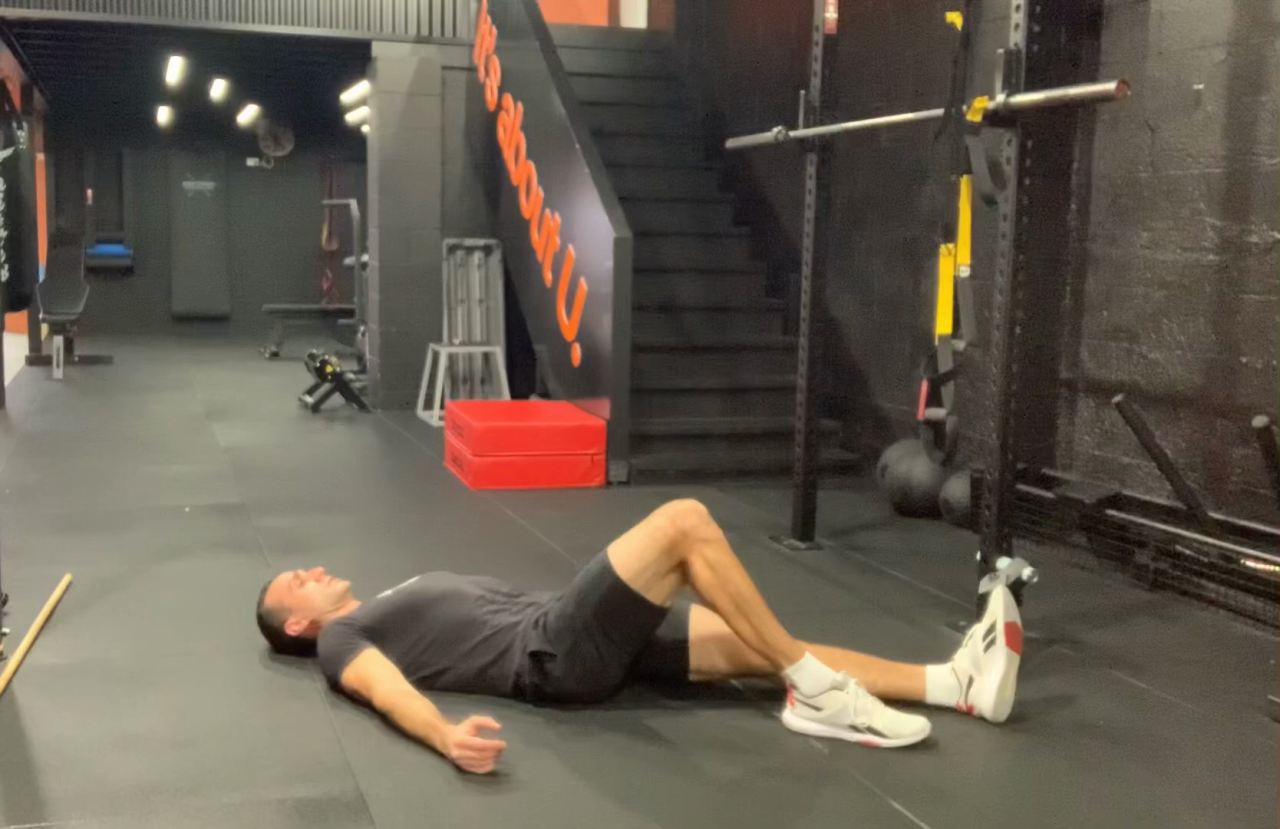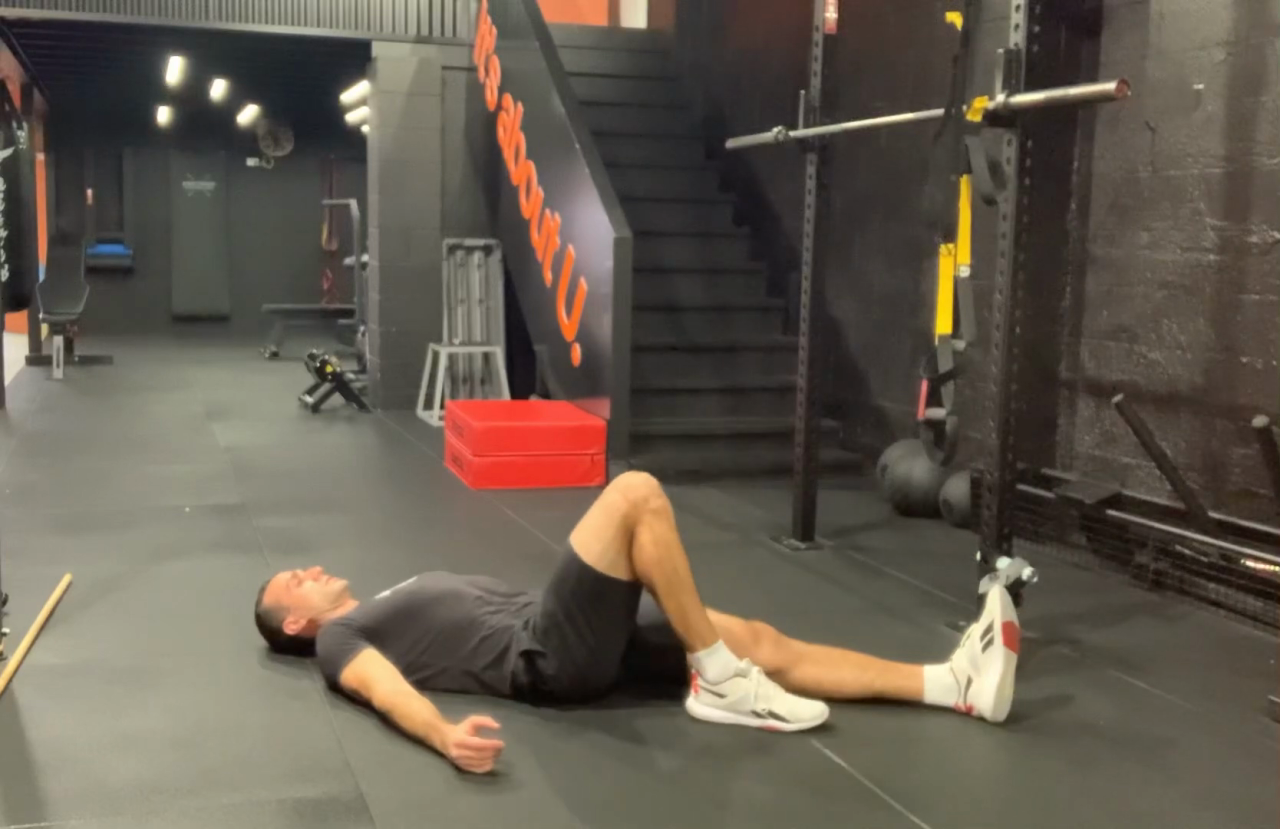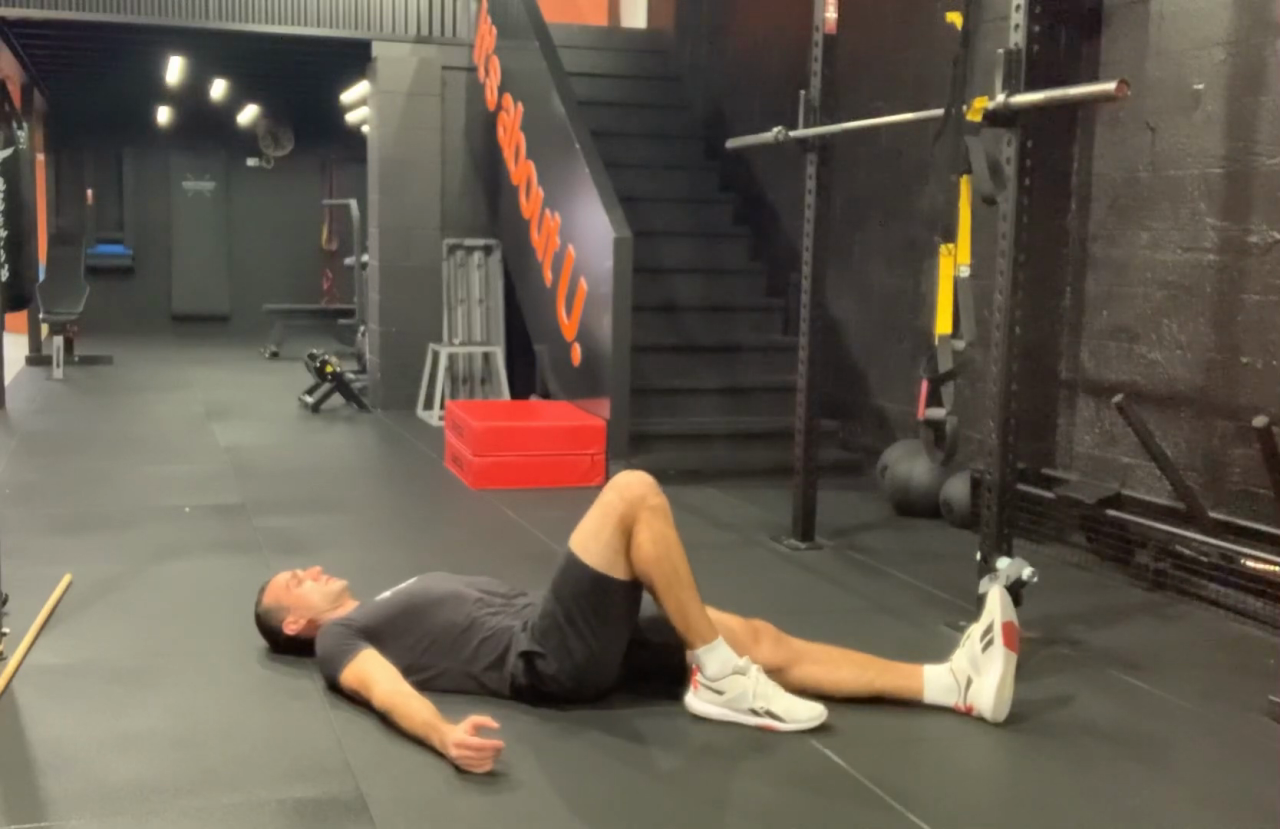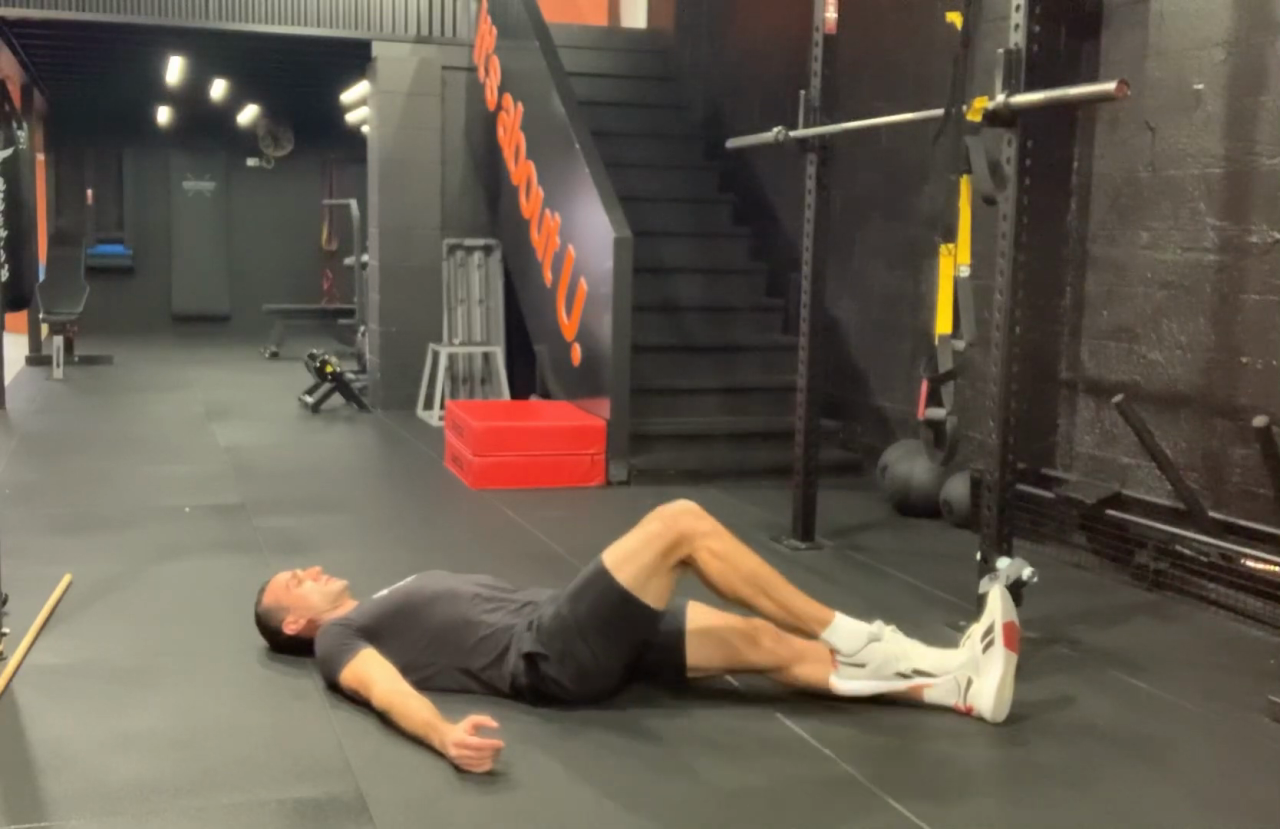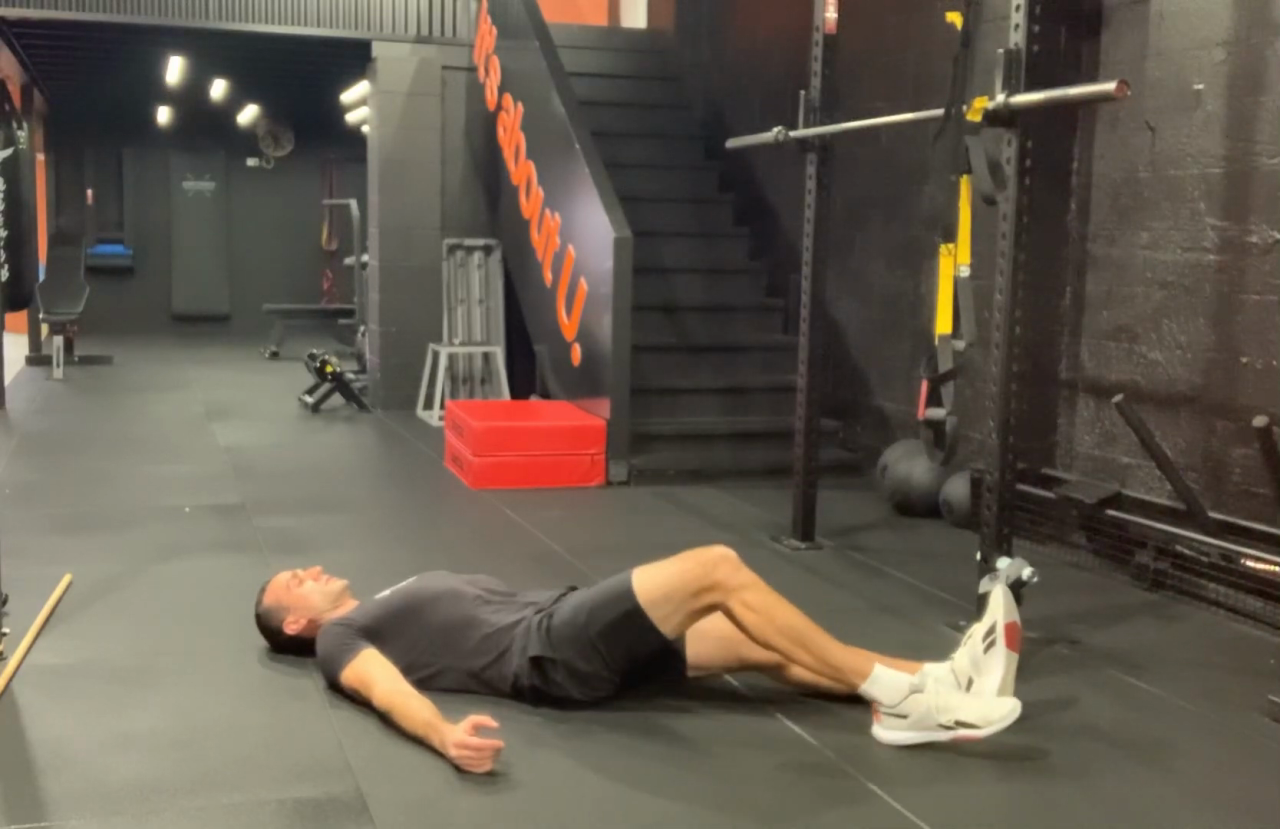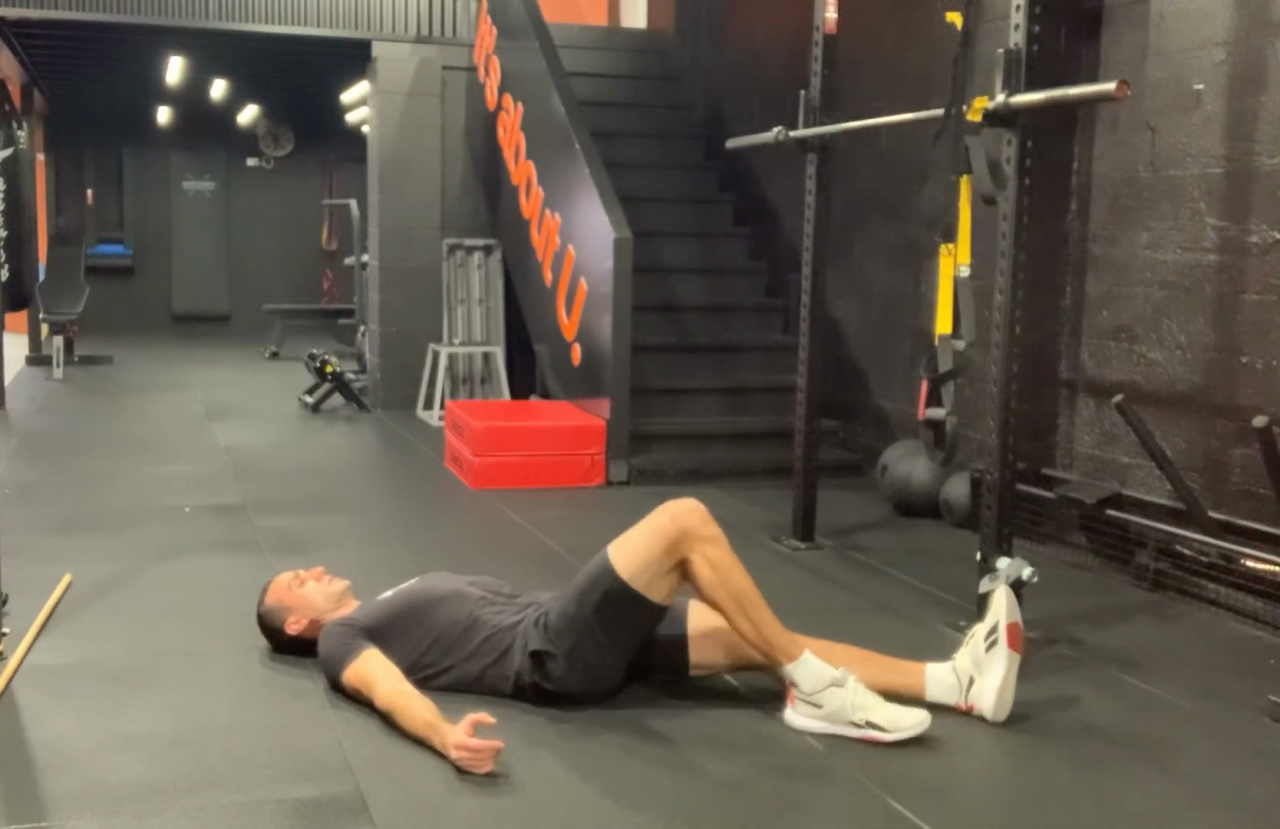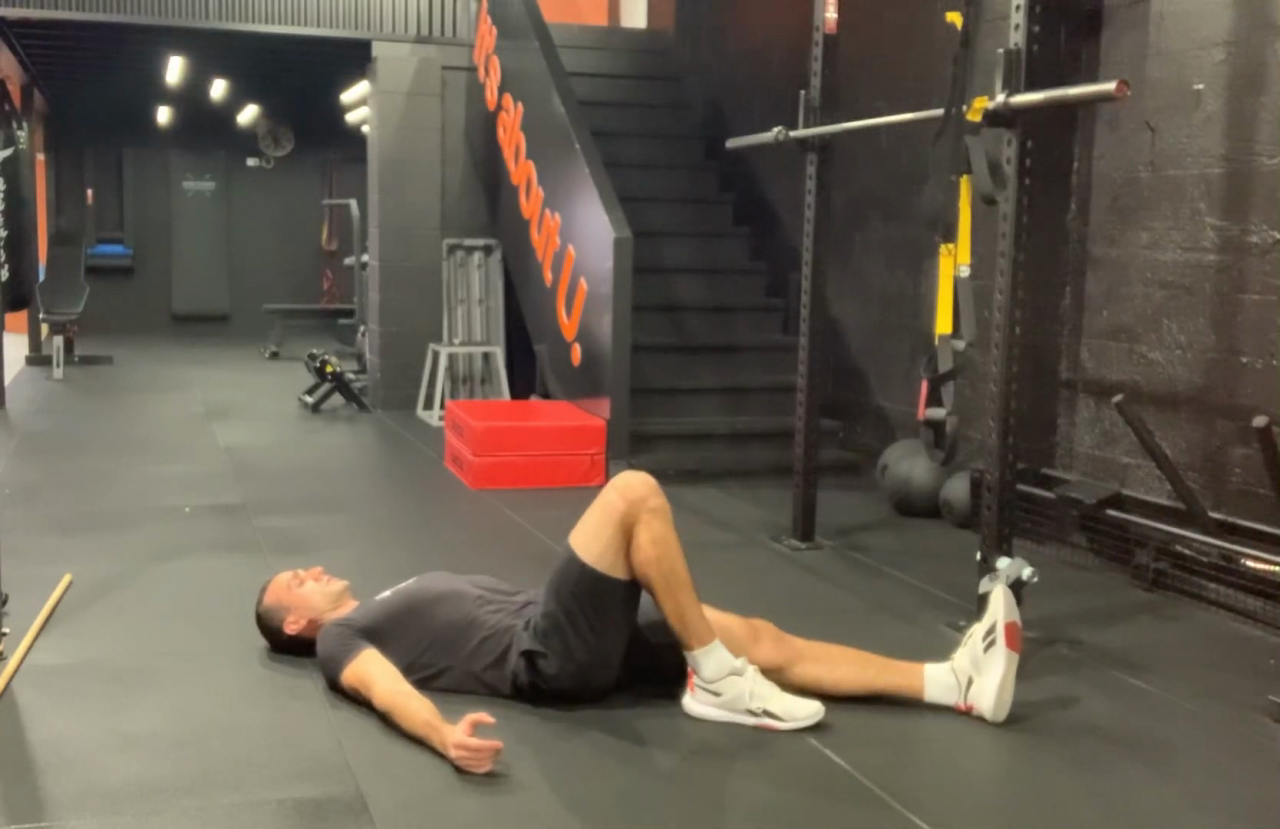
dt=0.7s
person 1, frame 1
left shoulder: (392, 606)
right shoulder: (342, 640)
right elbow: (388, 689)
right wrist: (445, 734)
left hip: (565, 631)
right hip: (556, 658)
left knee: (750, 646)
right knee: (684, 522)
left ankle: (960, 683)
right ankle: (815, 691)
person 1, frame 2
left shoulder: (388, 607)
right shoulder: (339, 640)
right elbow: (385, 690)
right wrist: (444, 734)
left hip: (575, 635)
right hip: (548, 656)
left knee: (759, 642)
right knee: (636, 493)
left ankle: (957, 684)
right ankle: (720, 683)
person 1, frame 3
left shoulder: (394, 603)
right shoulder: (340, 641)
right elbow: (386, 688)
right wrist: (445, 734)
left hip: (577, 638)
right hip: (550, 658)
left knee: (762, 640)
right knee: (633, 492)
left ankle: (959, 684)
right ankle: (720, 678)
person 1, frame 4
left shoulder: (390, 605)
right shoulder: (339, 639)
right elbow: (384, 689)
right wrist: (445, 734)
left hip: (567, 628)
right hip: (554, 657)
left knee: (760, 642)
right knee: (680, 521)
left ankle: (959, 686)
right ankle: (855, 644)
person 1, frame 5
left shoulder: (386, 609)
right shoulder: (341, 641)
right elbow: (387, 690)
right wrist: (444, 734)
left hip: (565, 621)
right hip: (555, 656)
left knee: (761, 647)
right knee: (715, 568)
left ankle: (945, 677)
right ankle: (898, 699)
person 1, frame 6
left shoulder: (390, 608)
right shoulder: (342, 640)
right elbow: (388, 691)
right wrist: (444, 734)
left hip: (569, 629)
right hip: (557, 656)
left knee: (753, 641)
right knee: (685, 520)
left ankle: (955, 682)
right ankle: (819, 691)
person 1, frame 7
left shoulder: (392, 606)
right shoulder: (341, 642)
right elbow: (386, 688)
right wrist: (443, 734)
left hip: (575, 638)
right hip: (550, 657)
left knee: (761, 640)
right knee: (634, 492)
left ankle: (958, 683)
right ankle: (716, 680)
